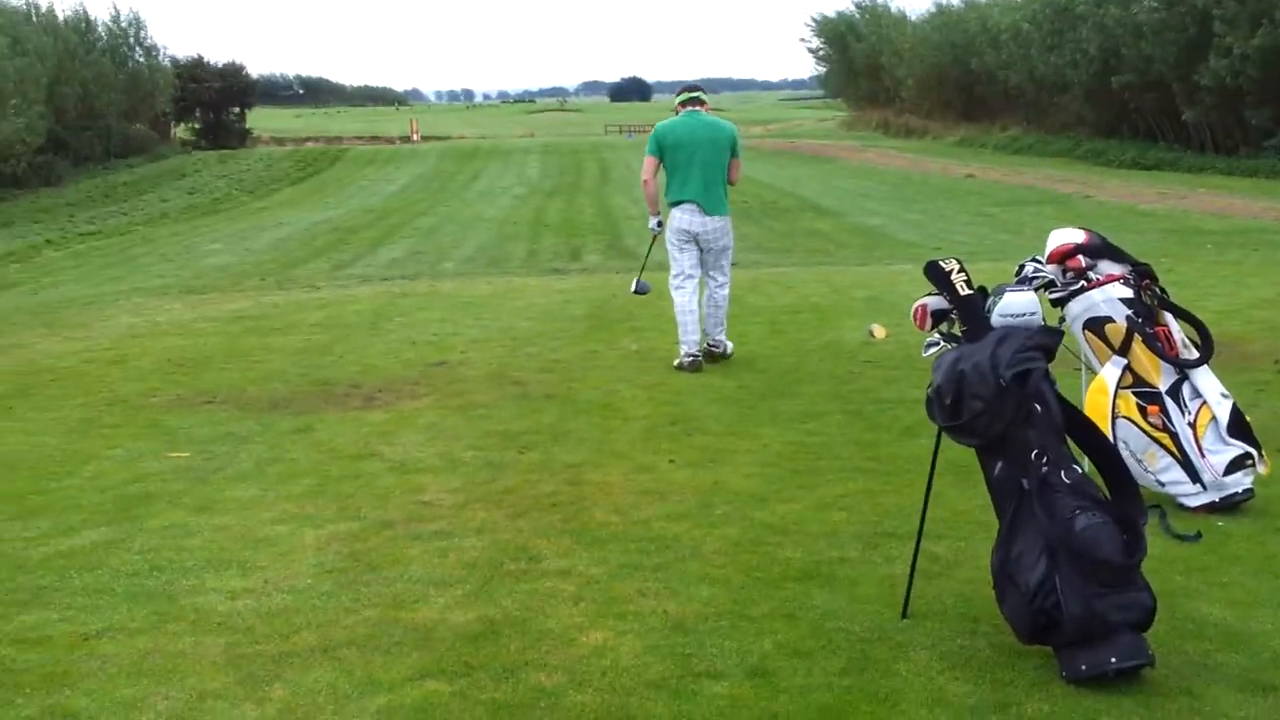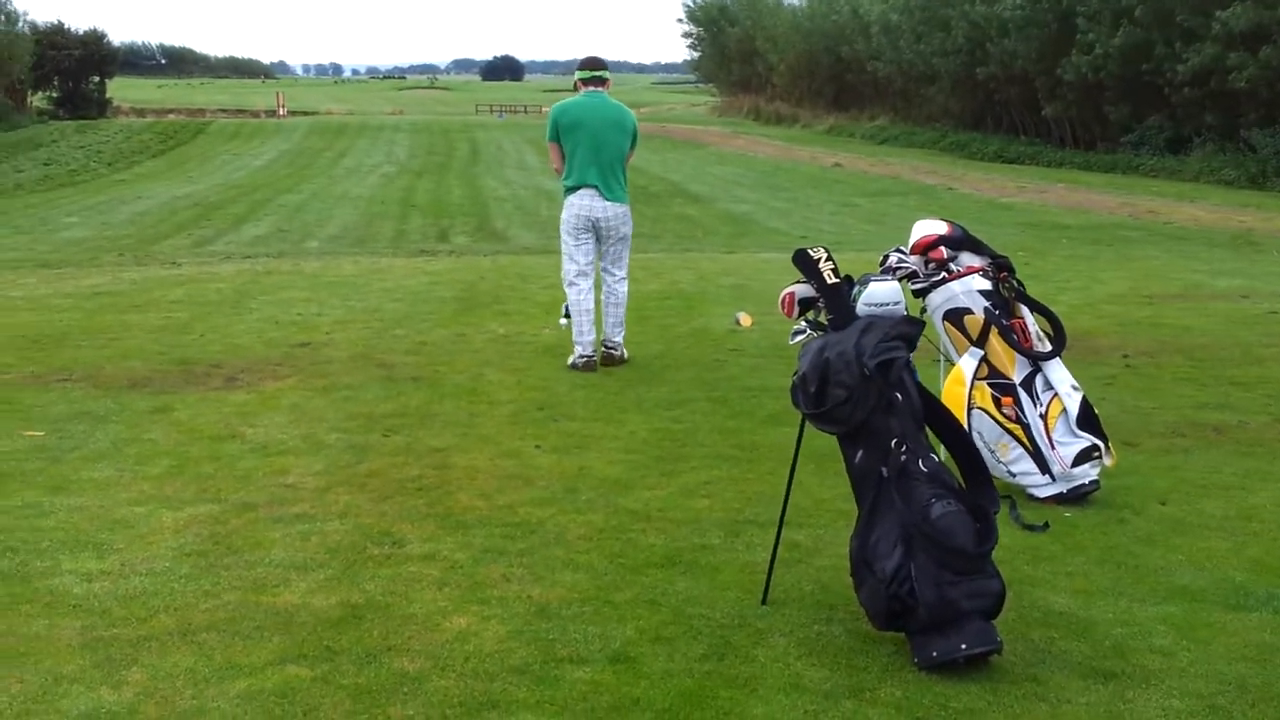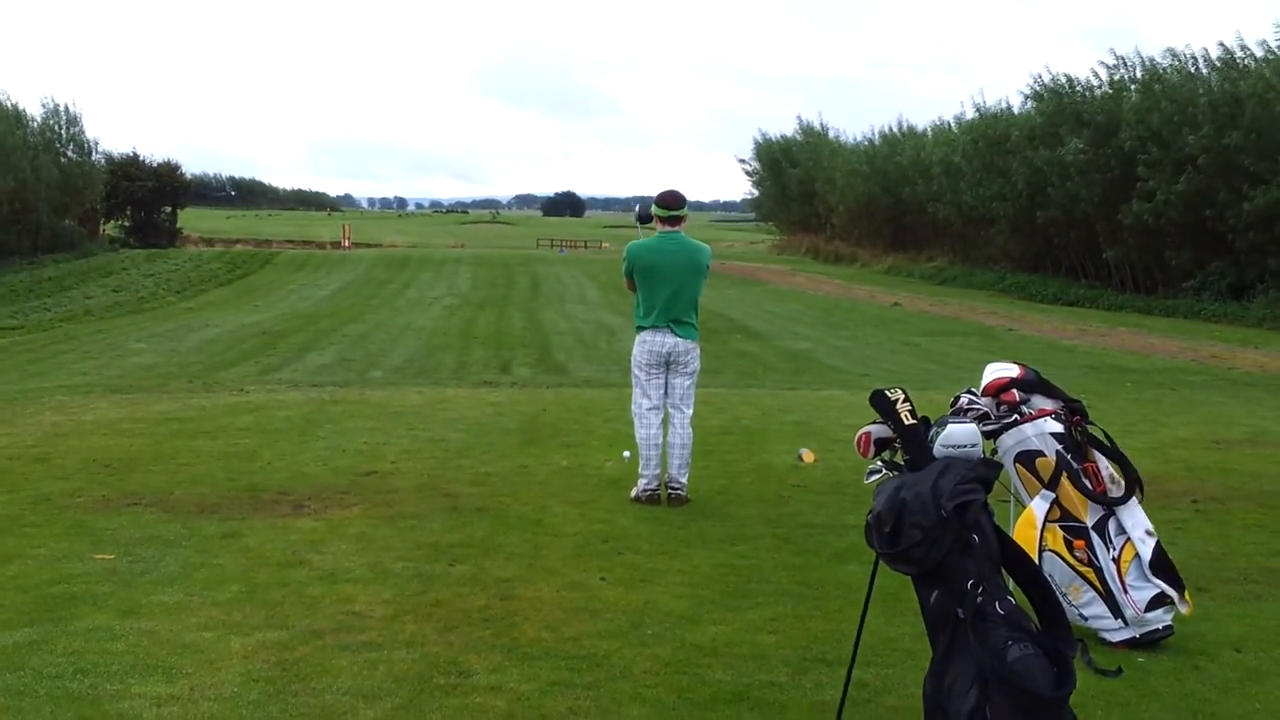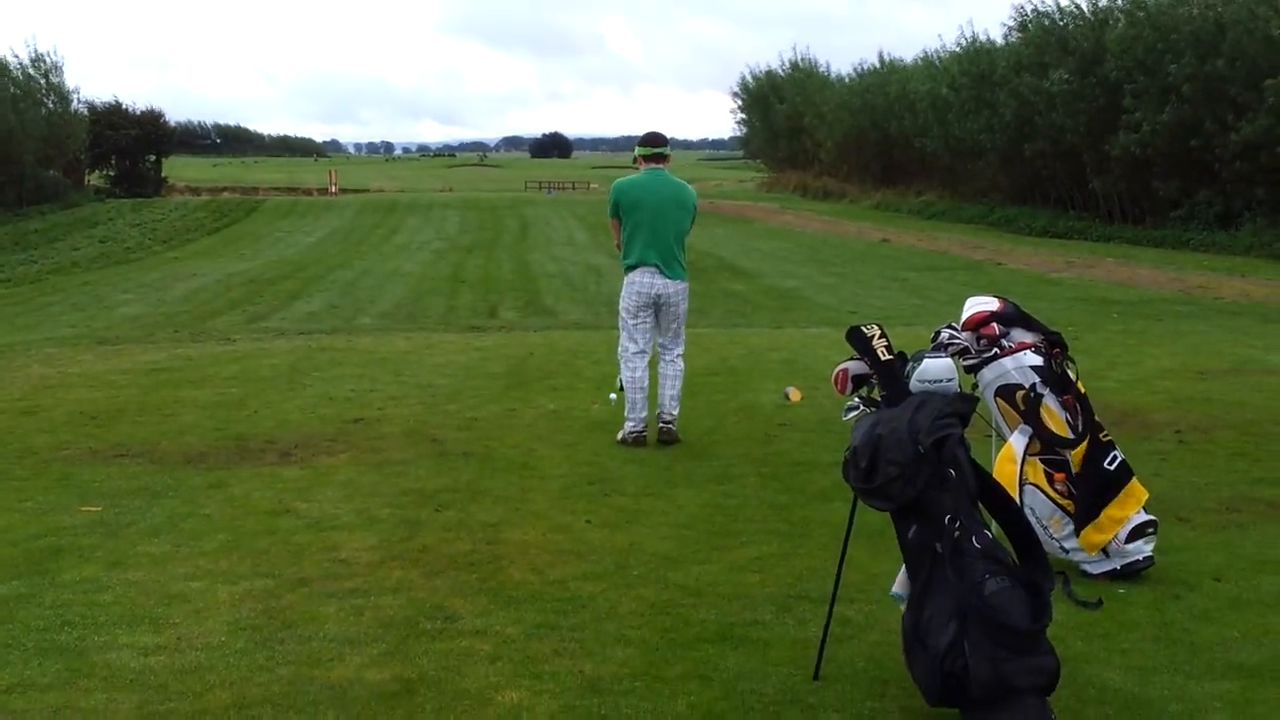
dt=1s
person 1, frame 1
left shoulder: (663, 130)
right shoulder: (727, 129)
left elbow: (647, 179)
right elbow: (733, 178)
left wrist: (654, 215)
left hip: (680, 217)
right hip: (717, 218)
left knee: (684, 285)
right knee: (718, 281)
left ankle: (690, 353)
right ankle: (715, 342)
person 1, frame 2
left shoulder: (561, 111)
right shoulder: (626, 115)
left elbow: (558, 165)
left hip: (578, 203)
right hip: (616, 205)
left knee: (579, 280)
right knee: (615, 278)
left ankle: (585, 353)
right ankle: (613, 346)
person 1, frame 3
left shoulder: (636, 250)
right shoulder: (702, 253)
left hip: (649, 340)
right hip: (686, 342)
left knee: (648, 414)
right knee: (681, 416)
left ankle: (649, 486)
right ankle: (677, 486)
person 1, frame 4
left shoulder: (621, 188)
right shoulder: (687, 192)
left elbow: (619, 240)
right elbow: (683, 235)
left hip: (638, 280)
right hip: (675, 281)
left knee: (634, 356)
right knee: (672, 354)
left ankle: (635, 429)
right ankle: (668, 421)
